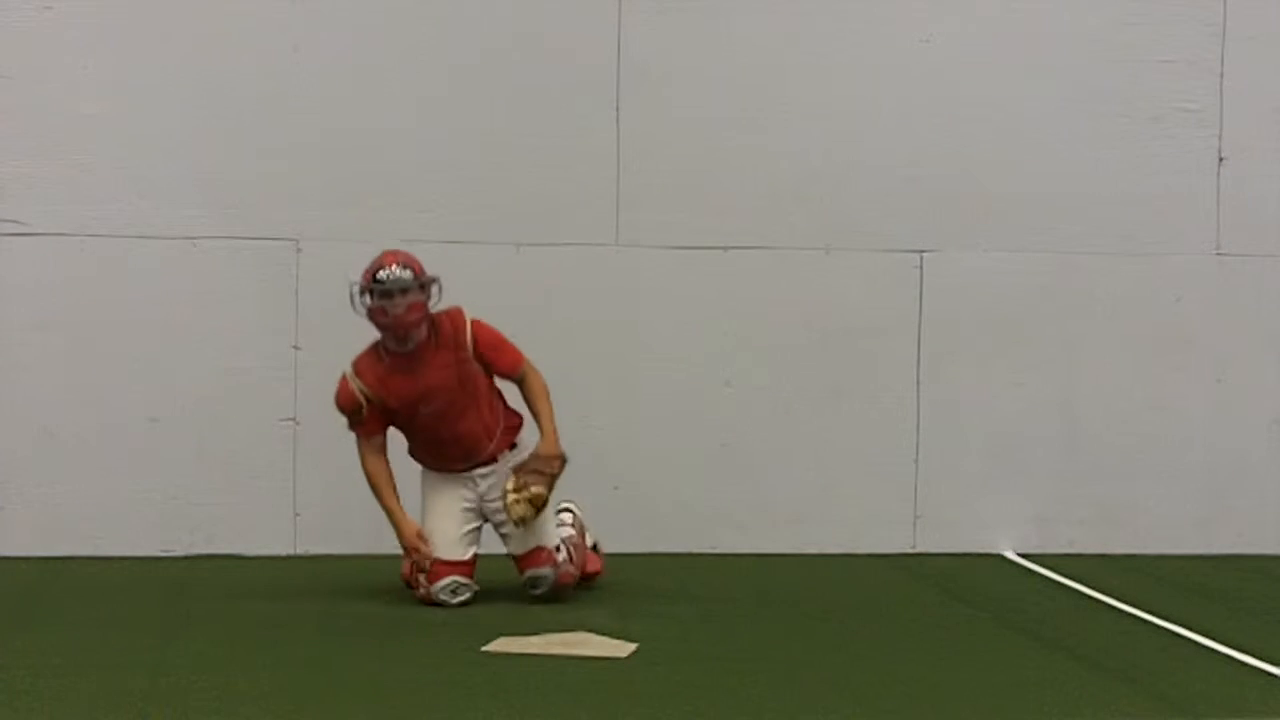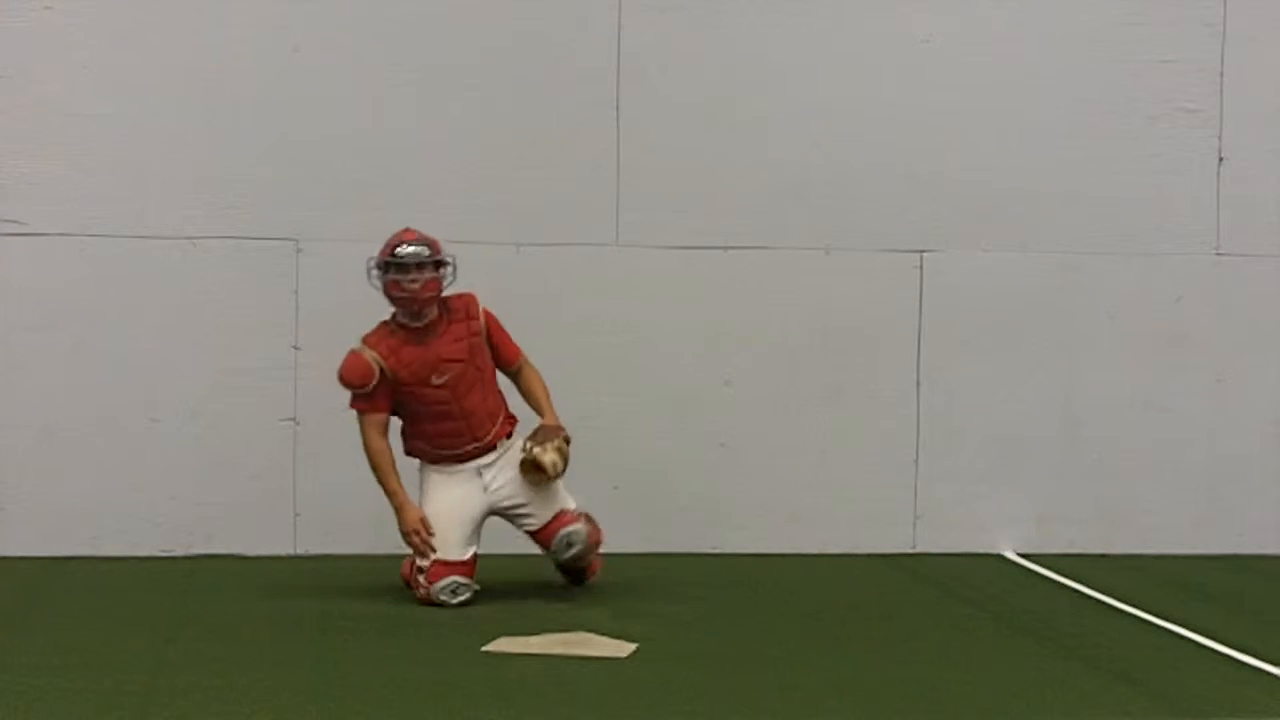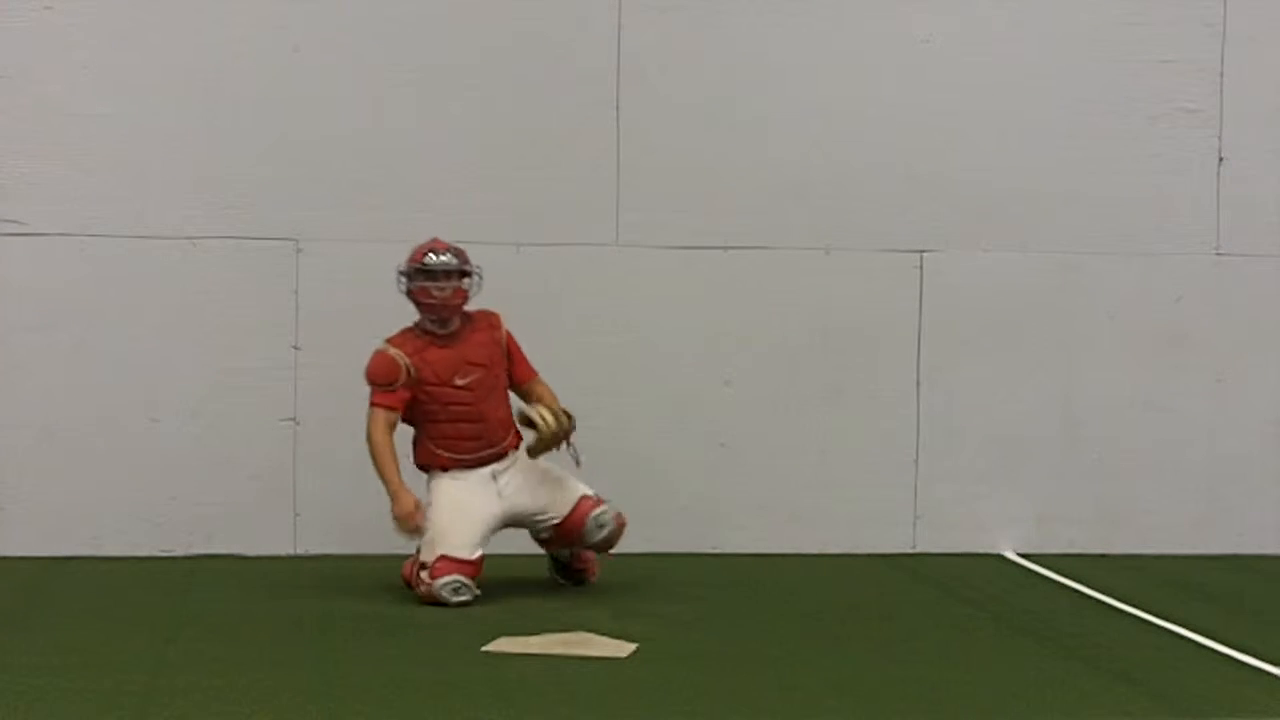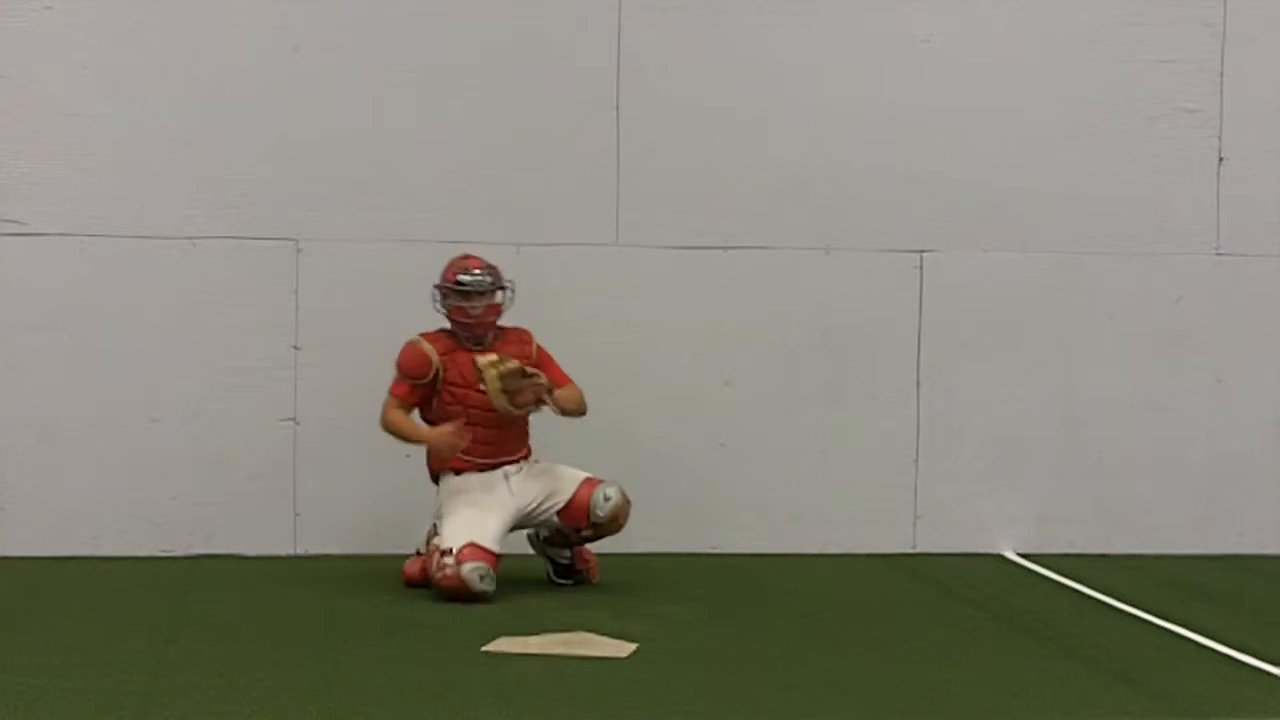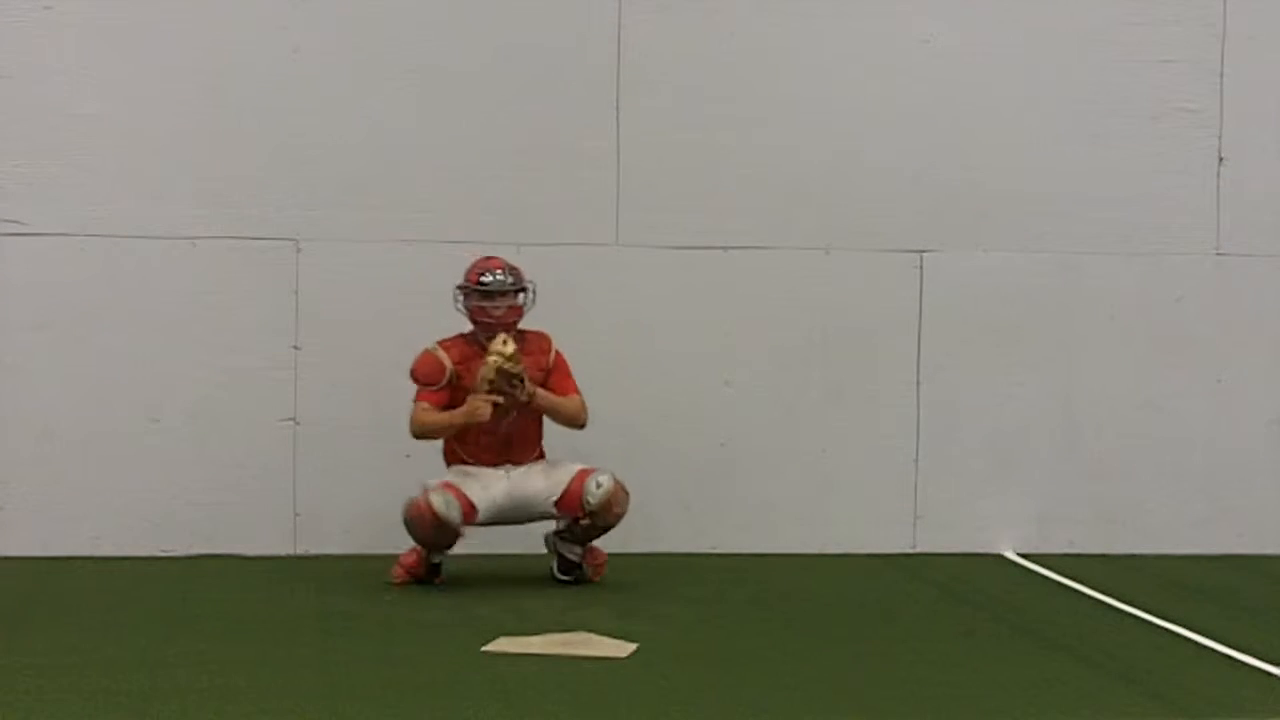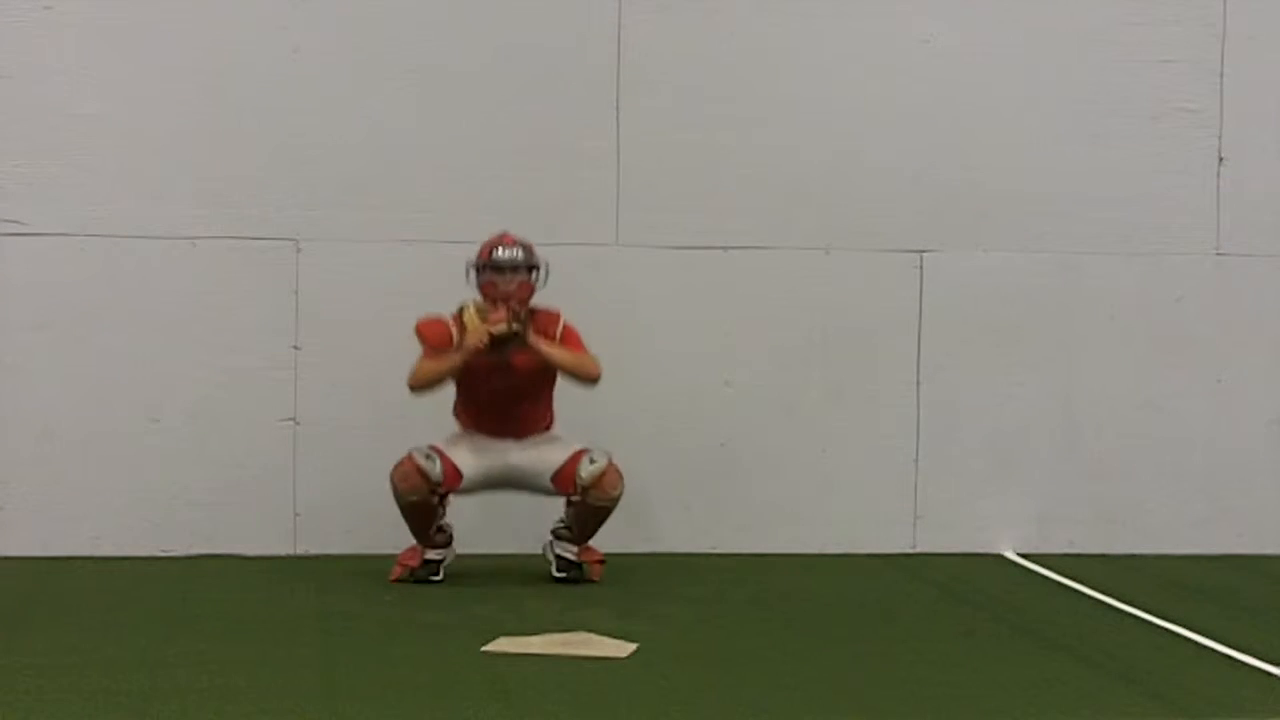
dt=0.2s
person 1, frame 1
left shoulder: (462, 332)
right shoulder: (366, 375)
left elbow: (527, 375)
right elbow: (373, 456)
left wrist: (550, 439)
right wrist: (401, 523)
left hip: (507, 463)
right hip: (444, 480)
left knee: (550, 580)
right knee: (447, 591)
left ankle: (568, 527)
right ankle: (419, 558)
person 1, frame 2
left shoulder: (471, 314)
right shoulder: (376, 353)
left elbow: (519, 368)
right elbow: (375, 435)
left wrist: (549, 419)
right wrist: (403, 507)
left hip: (506, 456)
right hip: (445, 475)
left knee: (576, 545)
right knee: (446, 591)
left ankle: (575, 543)
right ankle: (424, 553)
person 1, frame 3
left shoulder: (491, 329)
right shoulder: (400, 354)
left elbow: (533, 387)
right elbow: (379, 429)
left wrist: (555, 413)
right wrist: (399, 494)
left hip: (516, 468)
right hip: (456, 482)
left knee: (605, 527)
right knee: (448, 589)
left ankle: (557, 544)
right ankle: (428, 554)
person 1, frame 4
left shoulder: (522, 344)
right shoulder: (430, 352)
left elbow: (578, 404)
right elbow: (391, 415)
left wrist: (548, 392)
right wrist: (428, 436)
left hip: (524, 474)
right hip: (468, 484)
left knee: (612, 506)
right knee: (467, 579)
left ankle: (555, 544)
right ankle: (441, 549)
person 1, frame 5
left shoulder: (541, 349)
right shoulder: (448, 356)
left elbow: (578, 416)
right elbow: (418, 425)
left wrist: (533, 395)
right wrist: (462, 416)
left hip: (532, 474)
right hip: (472, 477)
left knee: (611, 496)
right knee: (423, 512)
left ankle: (568, 545)
right ankle: (433, 551)
person 1, frame 6
left shoulder: (550, 326)
right shoulder: (458, 326)
left elbow: (591, 372)
right elbow: (416, 381)
left wrist: (534, 342)
right wrist: (463, 353)
left hip: (536, 446)
right hip: (475, 445)
left knee: (606, 479)
right knee: (407, 476)
left ankle: (567, 545)
right ankle: (434, 548)
